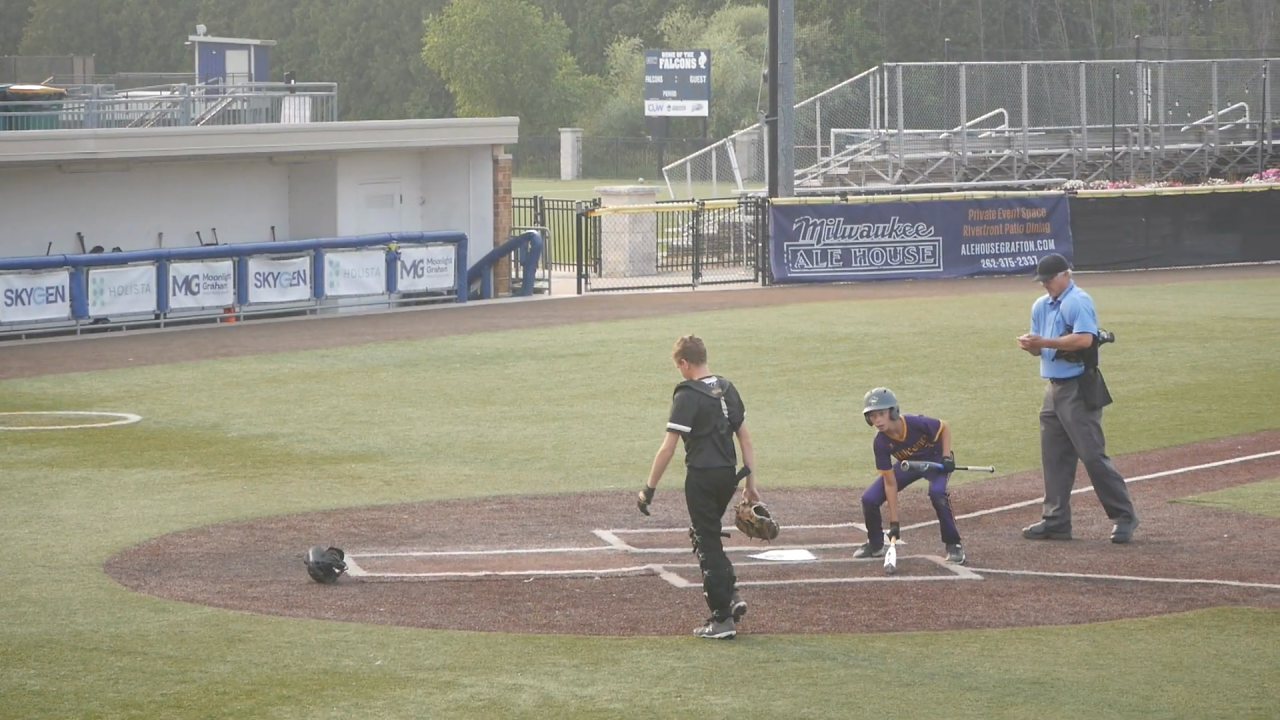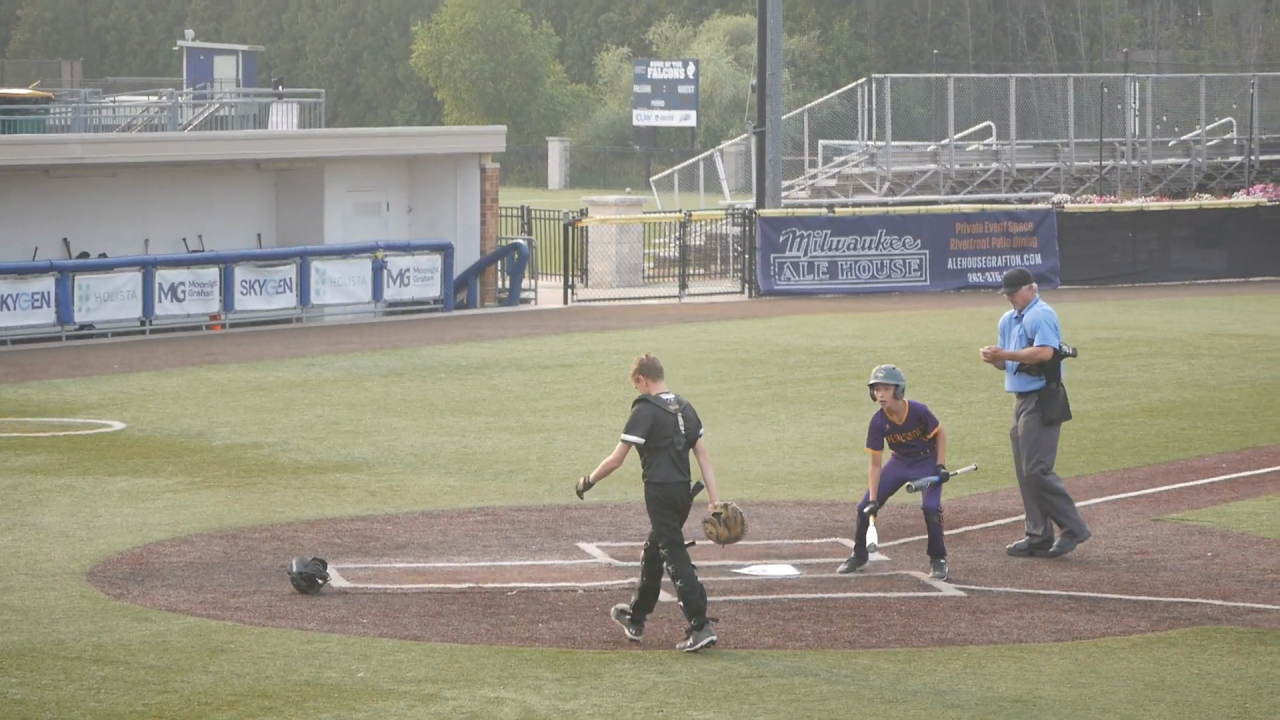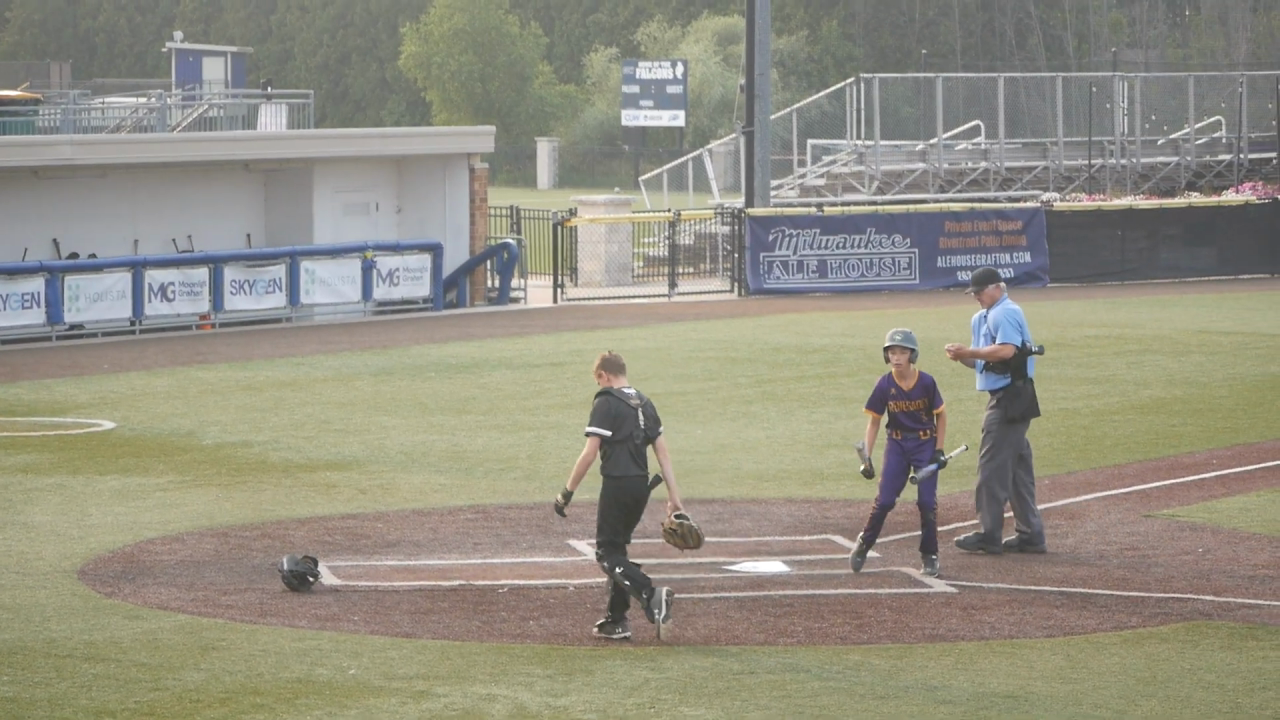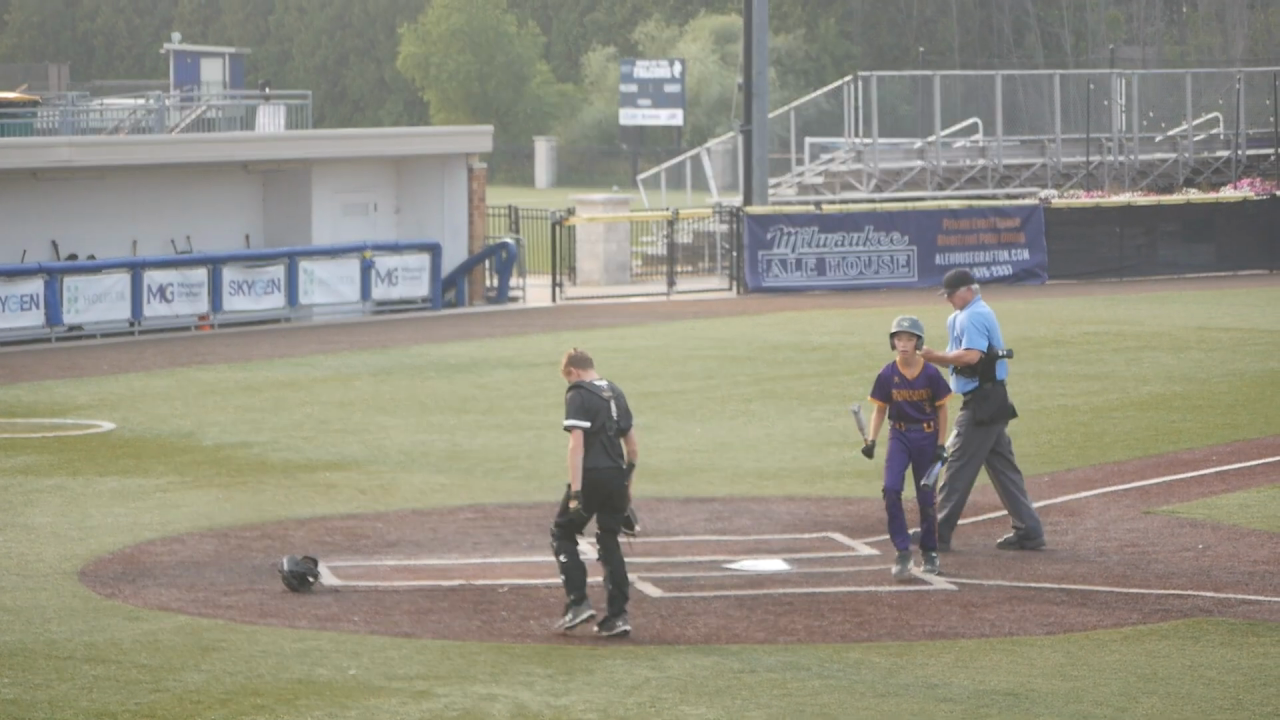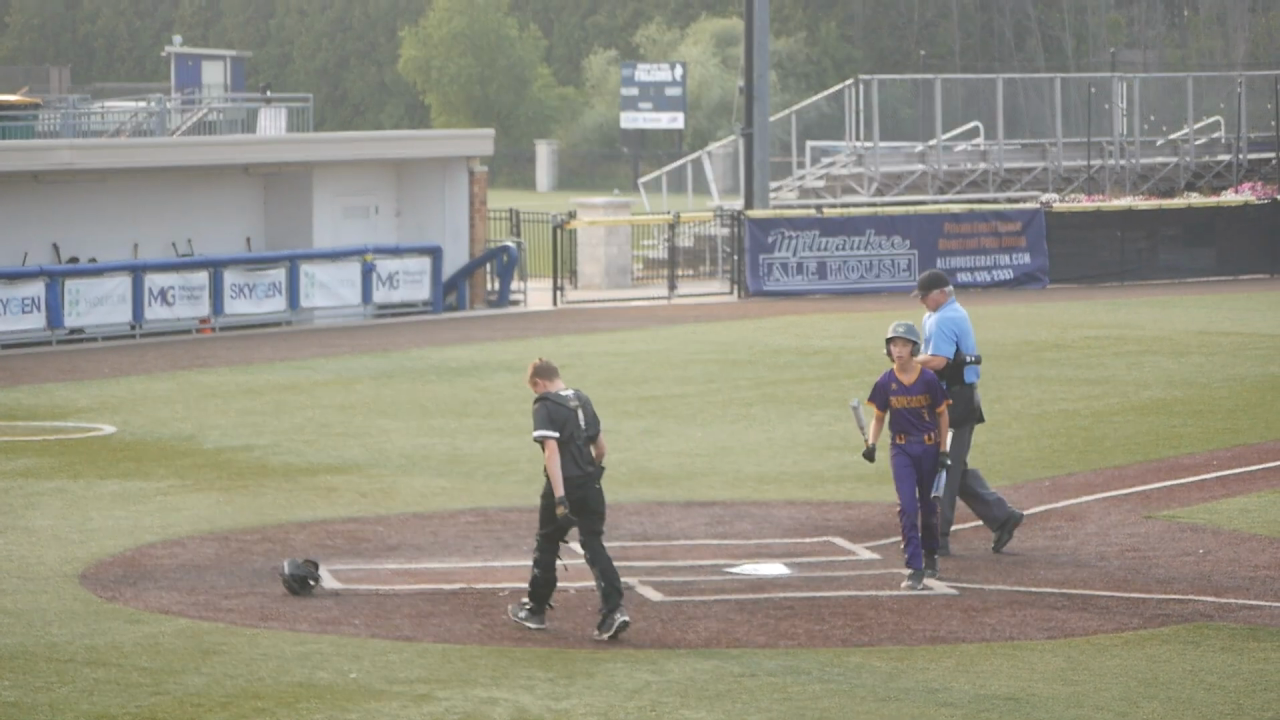
dt=0.2s
person 1, frame 1
left shoulder: (687, 396)
right shoulder: (729, 389)
left elbow: (667, 449)
right elbow: (745, 439)
left wrist: (648, 489)
right wrist: (750, 482)
left hip: (702, 477)
right hip: (725, 477)
left knee: (707, 544)
right knee: (705, 536)
left ankle: (722, 618)
right ankle: (729, 599)
person 1, frame 2
left shoulder: (644, 410)
right shoulder: (685, 407)
left elbow: (616, 459)
right elbow: (703, 455)
left wrist: (588, 481)
right wrist: (714, 498)
left hip: (660, 492)
right hip: (683, 491)
left knee: (676, 558)
right knee: (653, 551)
left ankle: (700, 626)
right ankle: (635, 618)
person 1, frame 3
left shoulder: (605, 403)
right shoulder: (645, 404)
left elbow: (589, 454)
right elbow: (663, 454)
left wrist: (567, 492)
right wrist: (674, 497)
left hip: (617, 486)
right hip: (641, 486)
left knee: (608, 554)
right knee: (615, 548)
left ankle: (653, 597)
right ankle: (616, 620)
person 1, frame 4
left shoulder: (578, 396)
right shoulder: (616, 394)
left elbow: (576, 446)
right elbow: (632, 445)
left wrist: (575, 492)
right wrist: (626, 481)
left hip: (592, 477)
right hip: (617, 478)
left knee: (562, 535)
right knee: (609, 543)
left ankle: (579, 602)
right ankle: (617, 616)
person 1, frame 5
left shoulder: (545, 407)
right shoulder: (583, 402)
left elbow: (551, 454)
right elbow: (600, 449)
left wrist: (560, 499)
left hip: (561, 488)
right hip: (590, 485)
left knee: (546, 547)
right knee: (594, 547)
left ankle: (535, 610)
right ankle: (613, 610)
person 2, frame 1
left shoulder: (1078, 301)
right shoulder: (1040, 305)
left elbow: (1084, 339)
left wrist: (1044, 342)
right wrist: (1030, 344)
left hip: (1079, 390)
right hip: (1053, 388)
left knee: (1091, 454)
right knee: (1054, 458)
left ankle: (1123, 515)
right ankle: (1055, 520)
person 2, frame 2
left shoulder: (1041, 315)
right shoulder: (1008, 320)
left elbow: (1044, 352)
left wrist: (1005, 354)
right wrist: (994, 358)
left hip: (1041, 402)
right hip: (1023, 400)
left knee: (1036, 470)
right knee: (1027, 472)
left ankle: (1072, 527)
right ankle: (1039, 536)
person 2, frame 3
left shoulder: (1006, 313)
right shoulder: (981, 318)
left elbow: (1005, 350)
right elbow: (981, 359)
left wrist: (969, 352)
right wrist: (962, 356)
left hip: (1010, 398)
right hip: (1003, 398)
left knee: (992, 467)
right knee: (1015, 468)
left ankle: (989, 534)
right ankle: (1030, 534)
person 2, frame 4
left shoulder: (972, 316)
right shoulder: (959, 318)
left elbow: (971, 355)
right elbow: (959, 359)
left wrist: (937, 356)
right wrist: (936, 358)
left hip: (981, 401)
right hip: (990, 400)
left knee: (959, 464)
right knee: (1001, 466)
left ankle: (940, 532)
right ankle: (1027, 530)
person 2, frame 5
left shoulder: (942, 320)
right shoulder: (954, 314)
left elbow: (936, 361)
left hip: (952, 401)
right hip: (963, 400)
right knee: (956, 470)
left ankle: (936, 538)
right ankle: (1002, 516)
person 3, frame 1
left shoulder: (917, 422)
right shoulder: (881, 442)
left elbow: (944, 427)
right elbow: (890, 482)
left wrist: (947, 456)
right wrist: (894, 523)
left hip: (936, 460)
left knee: (938, 492)
right knee: (869, 499)
left ankle: (953, 544)
right ankle: (875, 543)
person 3, frame 2
left shoulder: (918, 410)
right shoulder: (878, 422)
left elbow: (940, 433)
right elbow: (875, 464)
left wrist: (941, 465)
right wrist: (873, 501)
left hip: (927, 460)
right hip: (900, 462)
left knee: (931, 507)
right knee: (865, 507)
left ankle: (938, 560)
right ankle: (859, 556)
person 3, frame 3
left shoulder: (927, 382)
right shoulder: (884, 386)
left elbow: (940, 416)
right elbow: (873, 423)
left wrist: (939, 450)
right wrist: (867, 458)
left hip: (926, 443)
right hip: (897, 444)
left knee: (927, 501)
right knee: (884, 500)
left ankle: (929, 555)
right ankle: (865, 543)
person 3, frame 4
left shoulder: (931, 373)
right shoulder: (887, 374)
left elbow: (942, 409)
right elbow: (880, 410)
left wrist: (940, 445)
right wrist: (871, 441)
left hip: (927, 436)
right hip: (900, 436)
left knee: (926, 497)
right knee: (891, 489)
left ankle: (929, 552)
right ankle: (902, 552)
person 3, frame 5
left shoulder: (929, 379)
right shoulder: (885, 382)
left elbow: (942, 415)
right elbow: (879, 418)
left wrist: (943, 451)
right wrist: (871, 444)
left hip: (928, 447)
right hip: (901, 448)
left knee: (929, 506)
right knee: (908, 506)
left ankle: (930, 556)
right ankle: (915, 568)
